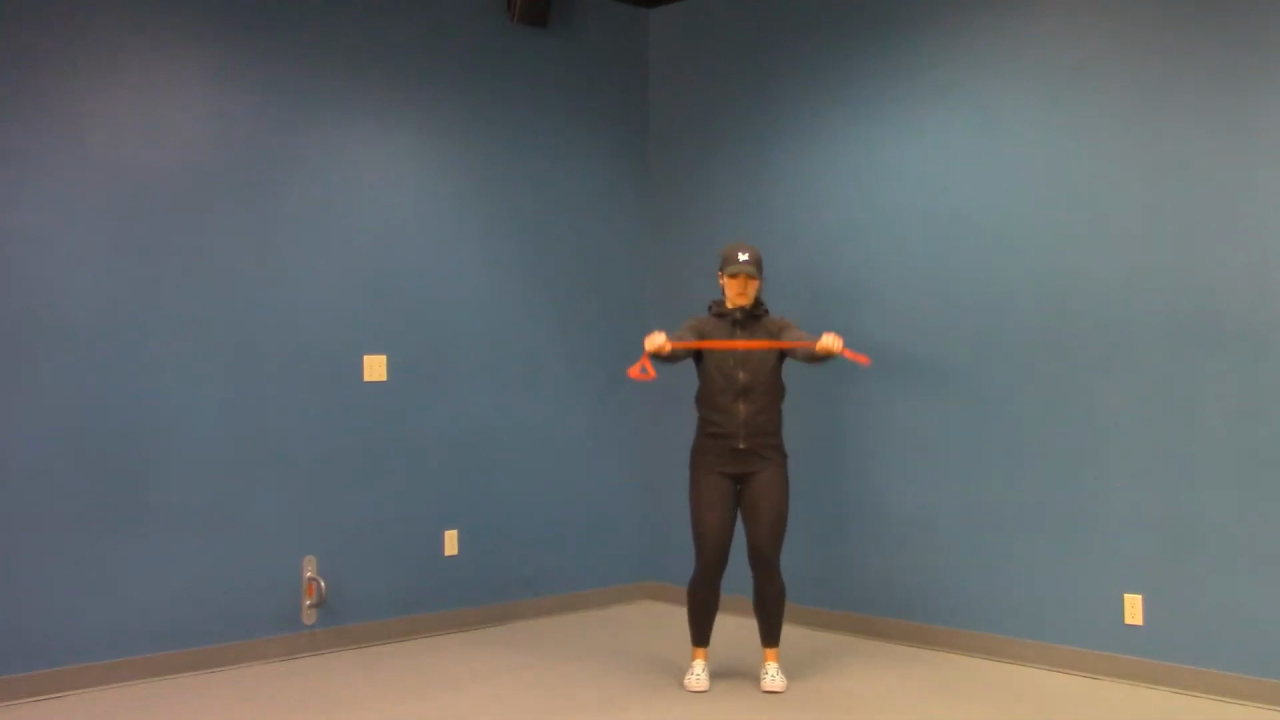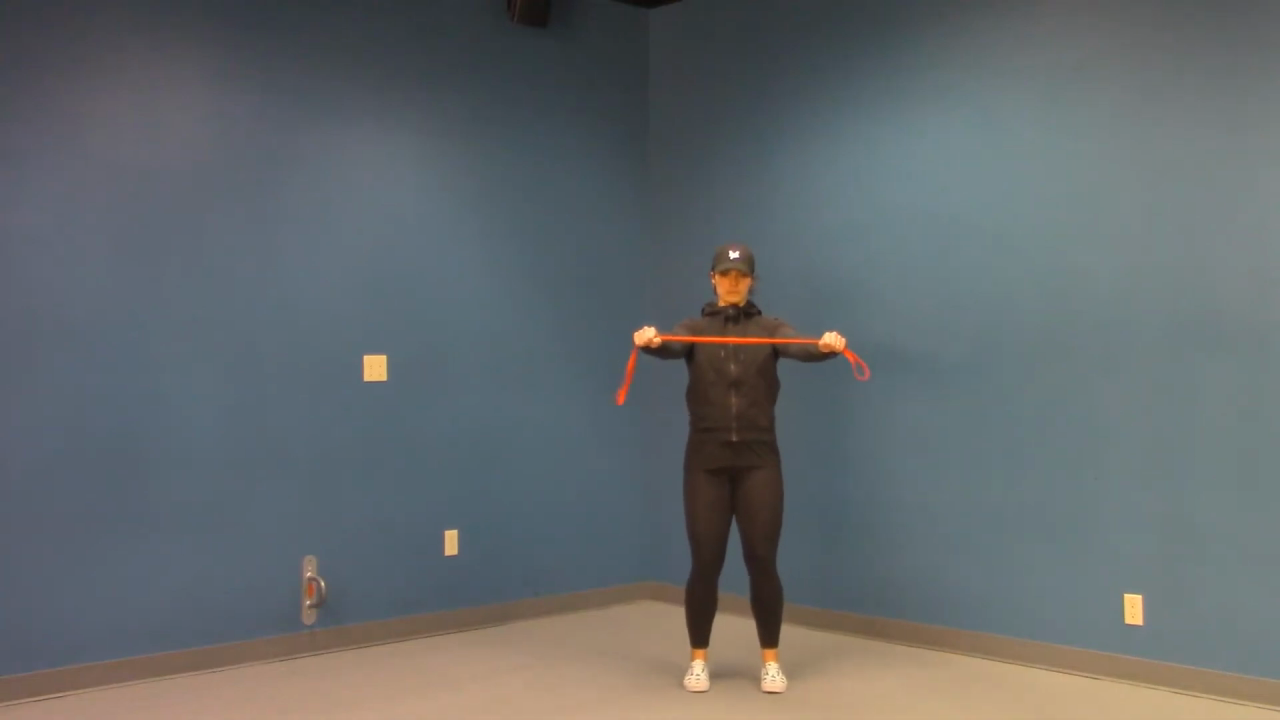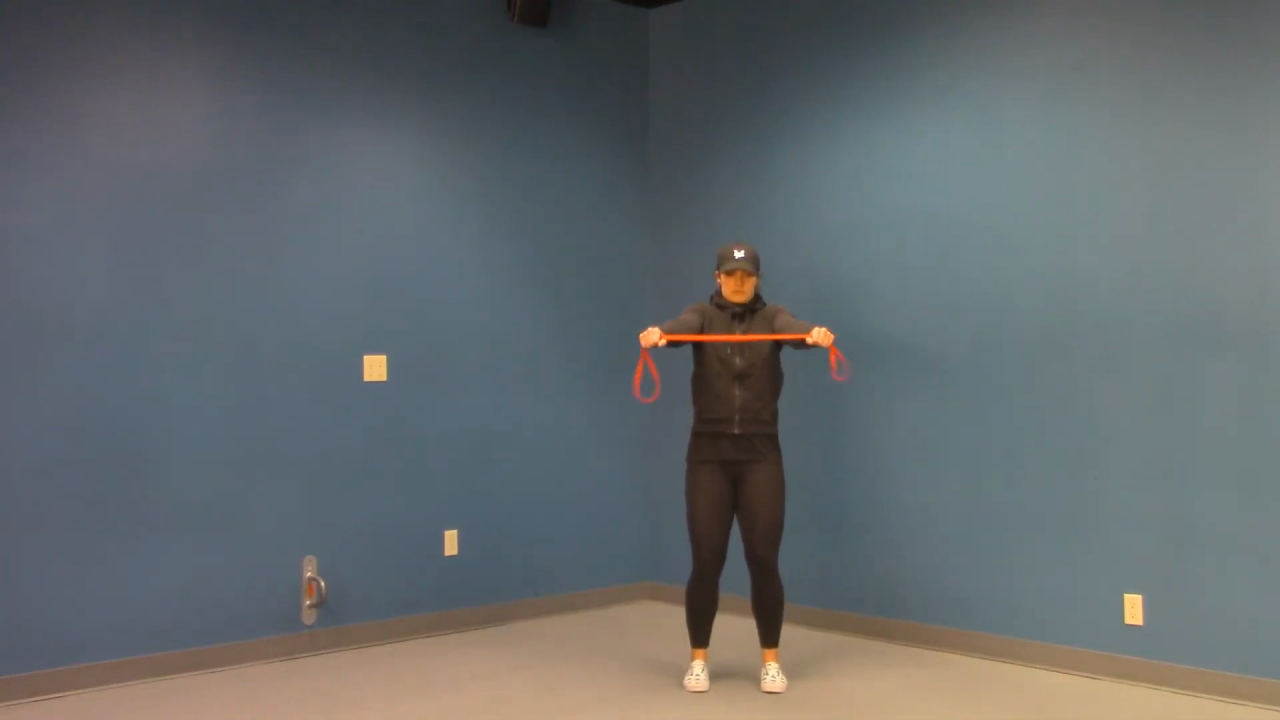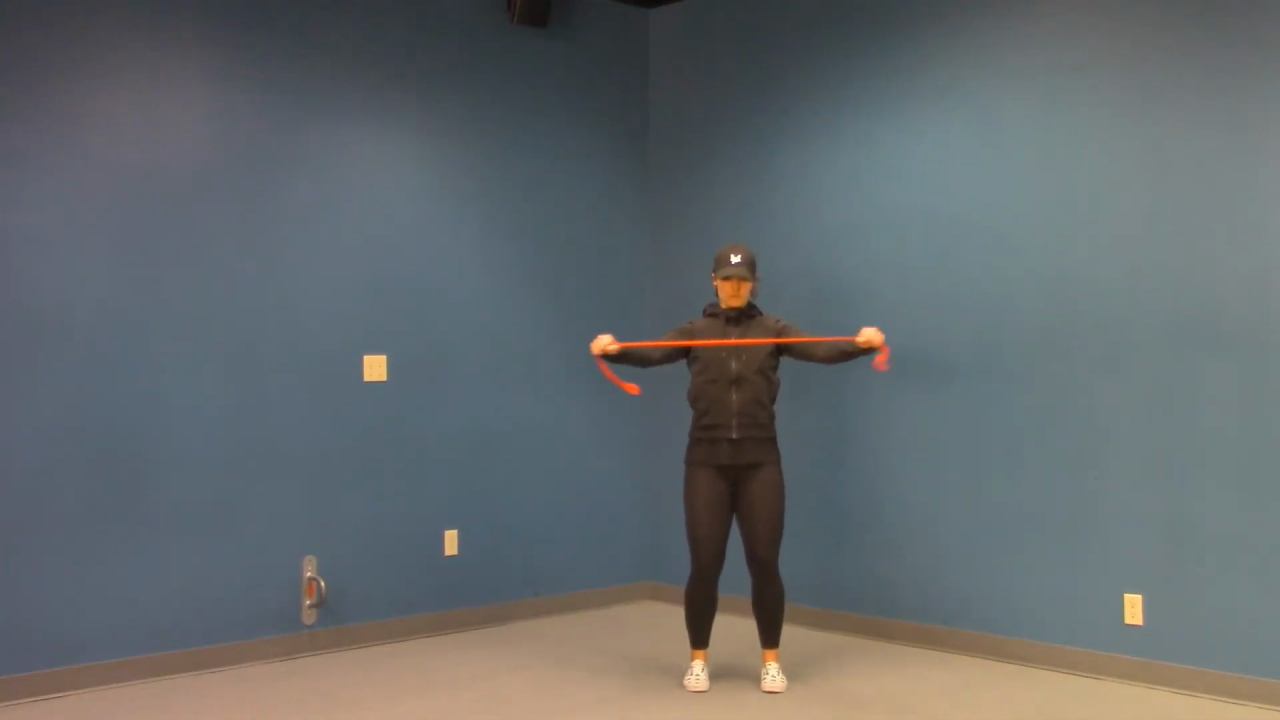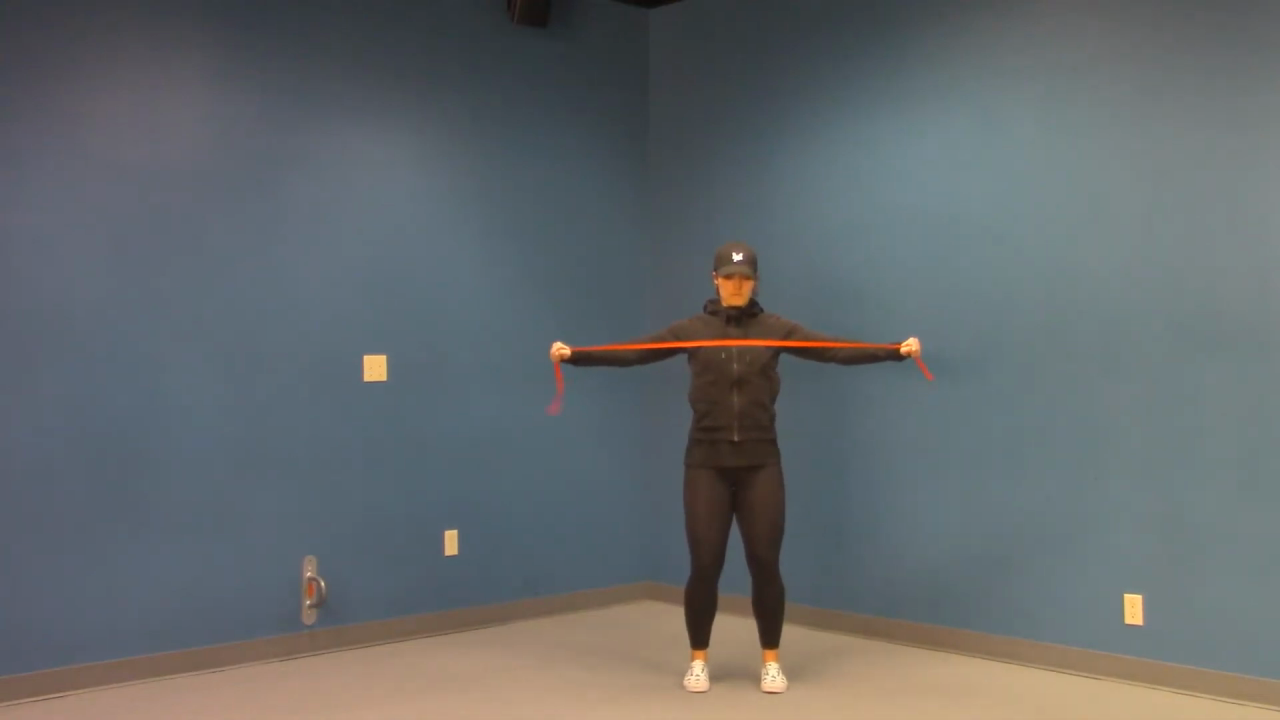
dt=1s
person 1, frame 1
left shoulder: (776, 327)
right shoulder: (702, 326)
left elbow: (803, 346)
right elbow: (679, 347)
left wrist: (826, 347)
right wrist: (658, 347)
left hip: (764, 460)
right hip: (713, 459)
left knee: (766, 562)
right knee: (709, 562)
left ankle: (771, 660)
right ankle: (698, 658)
person 1, frame 2
left shoulder: (769, 328)
right shoulder: (695, 328)
left elbow: (798, 348)
right elbow: (671, 347)
left wrist: (825, 346)
right wrist: (651, 341)
left hip: (758, 459)
right hip: (706, 460)
left knee: (762, 562)
right knee: (705, 563)
left ankle: (770, 660)
right ankle: (698, 659)
person 1, frame 3
left shoulder: (773, 316)
right shoulder: (701, 316)
left elbow: (795, 334)
right elbow: (679, 330)
left wrist: (816, 336)
right wrist: (656, 335)
left hip: (760, 456)
right hip: (708, 456)
left knee: (763, 561)
right knee: (706, 561)
left ankle: (770, 660)
right ankle: (698, 659)
person 1, frame 4
left shoulder: (772, 329)
right shoulder: (694, 331)
left elbow: (818, 350)
right elbow: (653, 354)
left wrist: (861, 344)
right wrist: (612, 351)
left hip: (759, 460)
right hip: (706, 460)
left knee: (764, 563)
right knee: (705, 564)
left ankle: (770, 660)
right ankle: (698, 659)
person 1, frame 5
left shoulder: (775, 329)
right shoulder: (692, 329)
left elbow: (836, 350)
right elbow: (633, 352)
left wrist: (896, 351)
right wrist: (573, 355)
left hip: (760, 461)
right hip: (706, 461)
left knee: (765, 564)
right knee: (705, 565)
left ankle: (771, 661)
right ankle: (698, 660)
